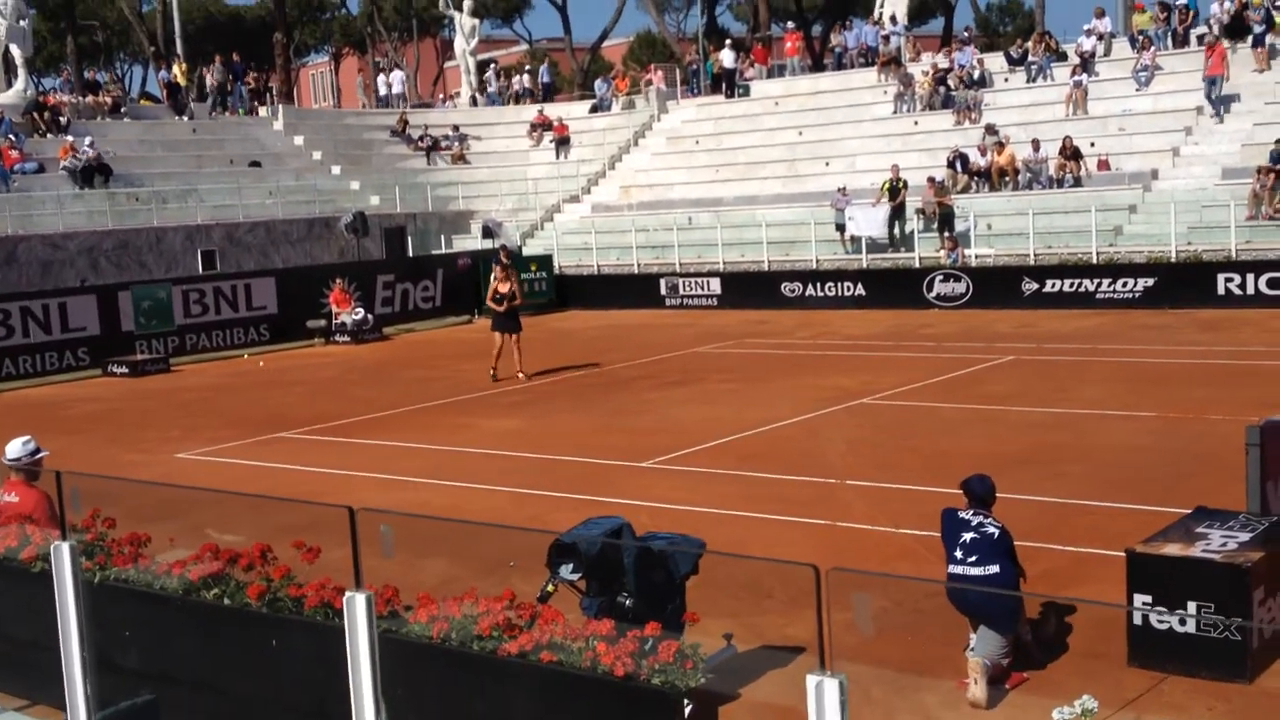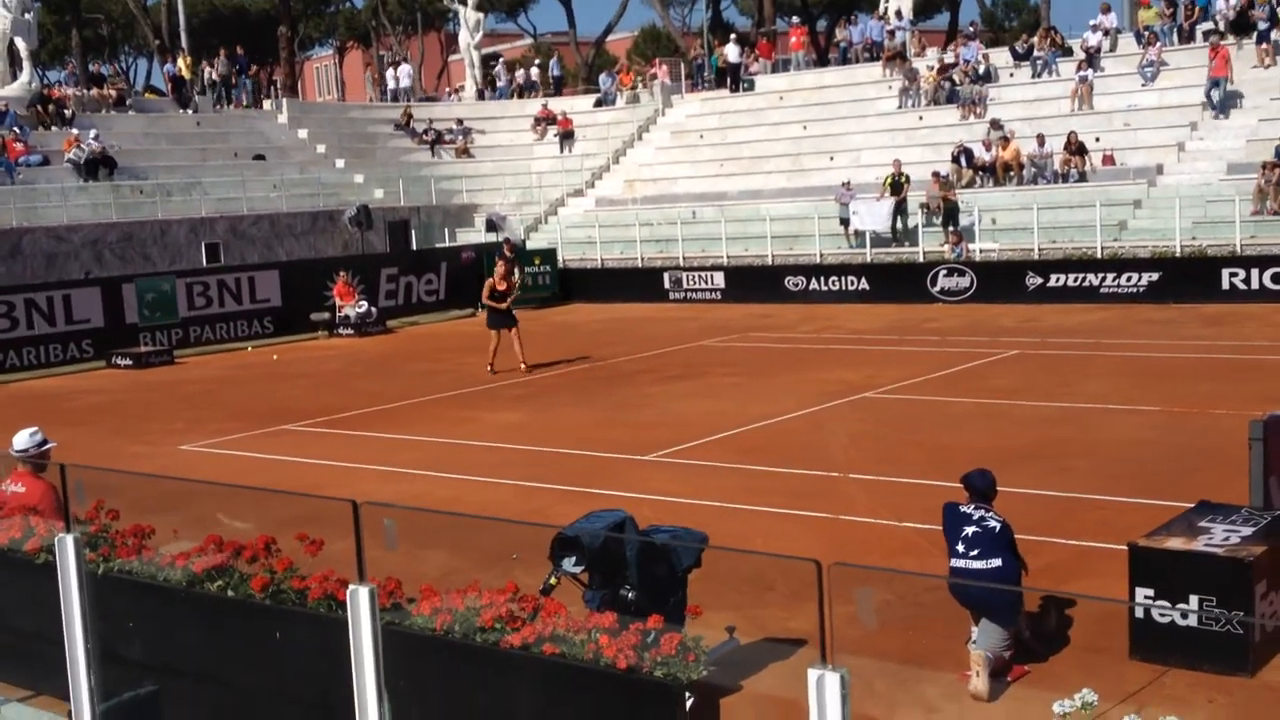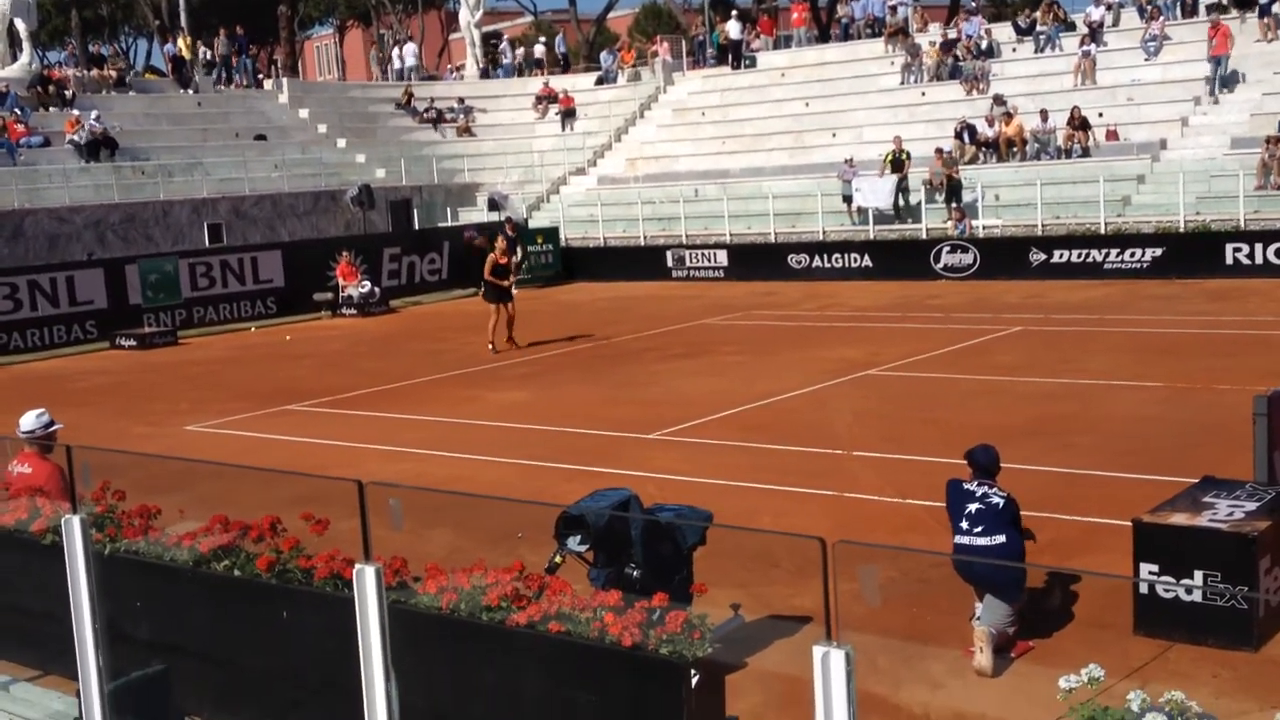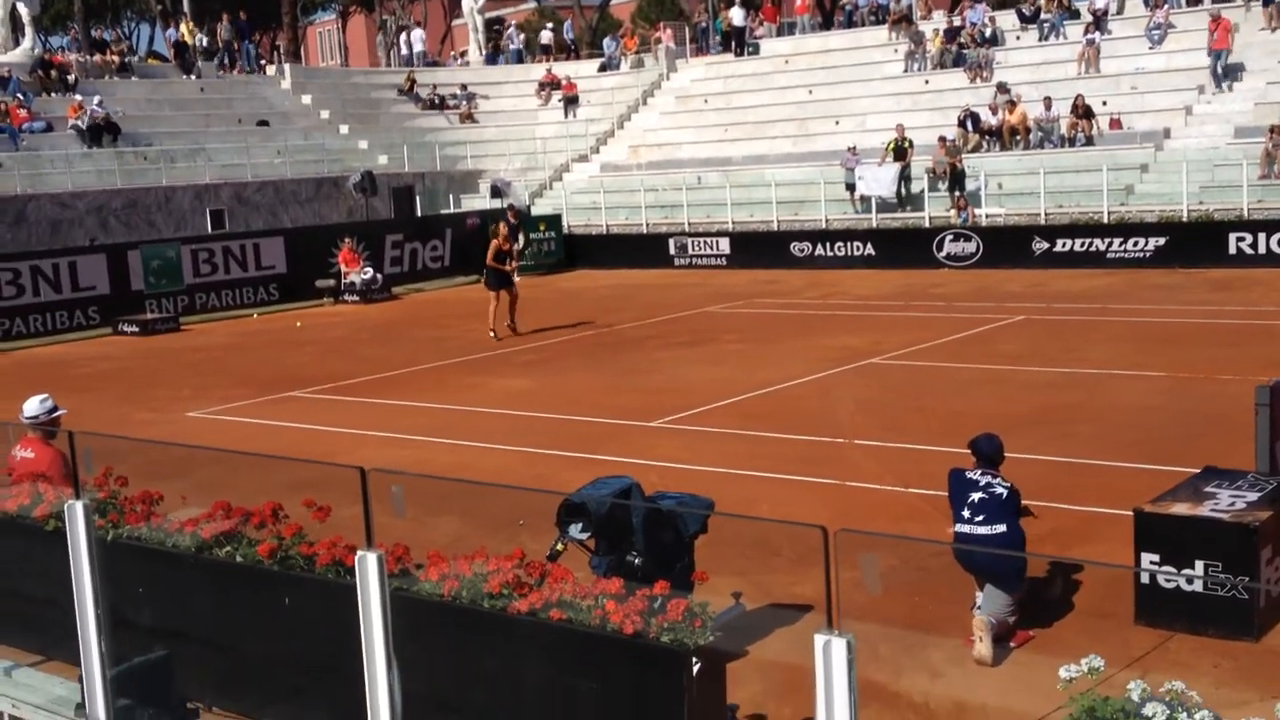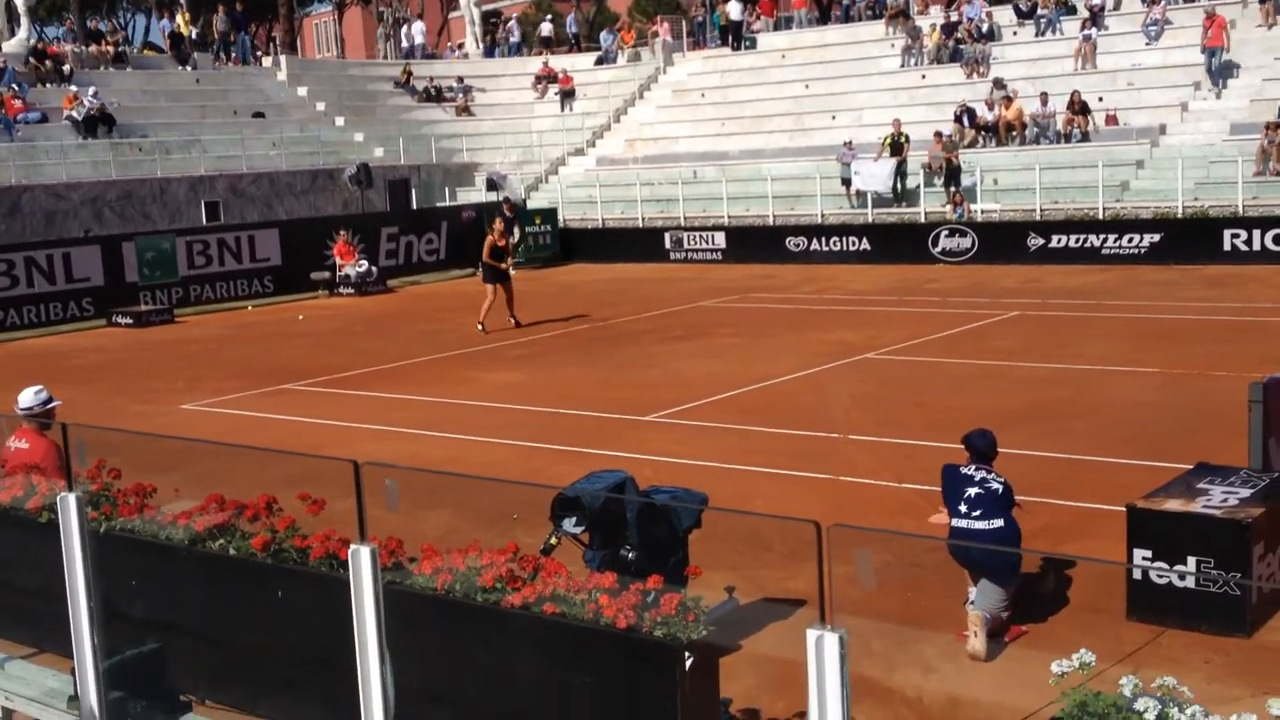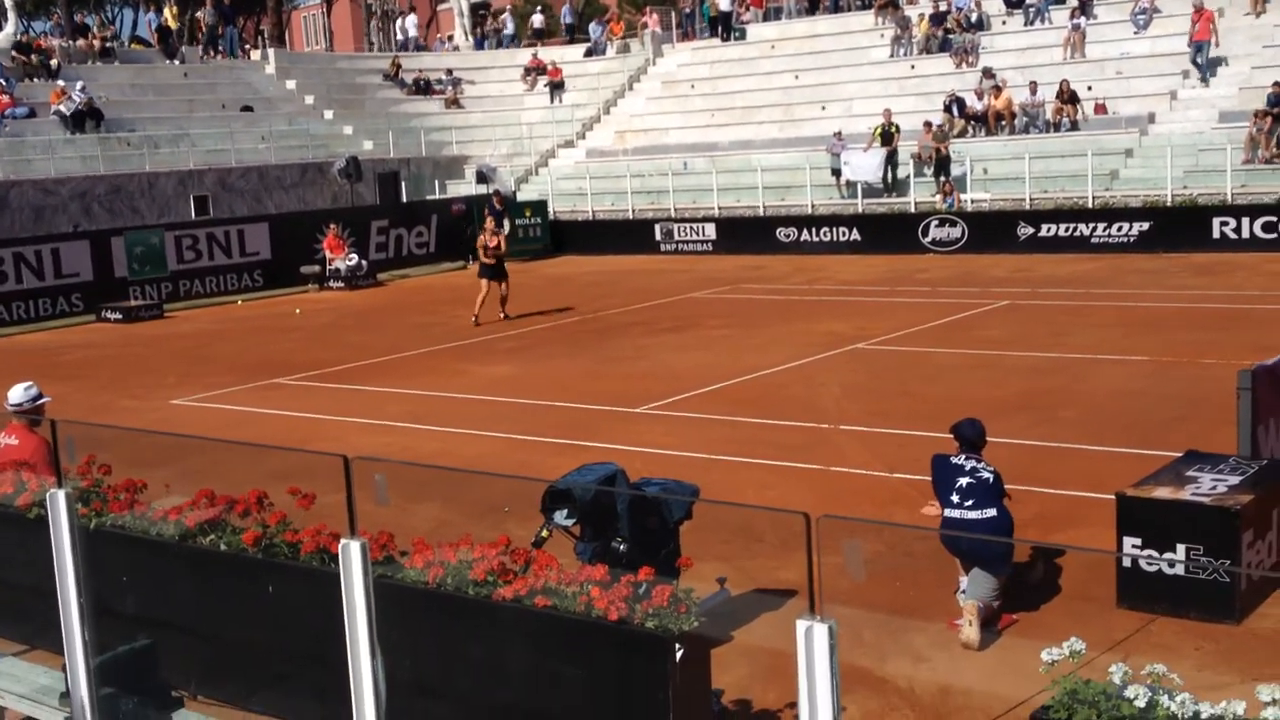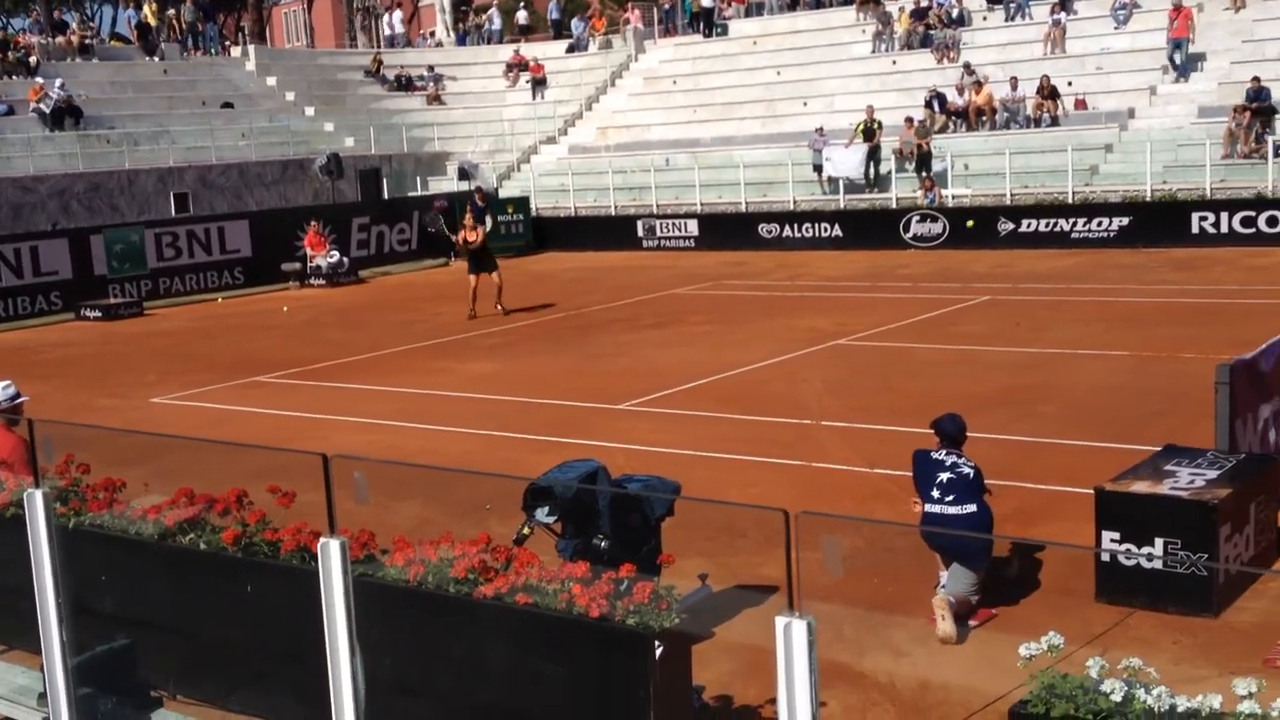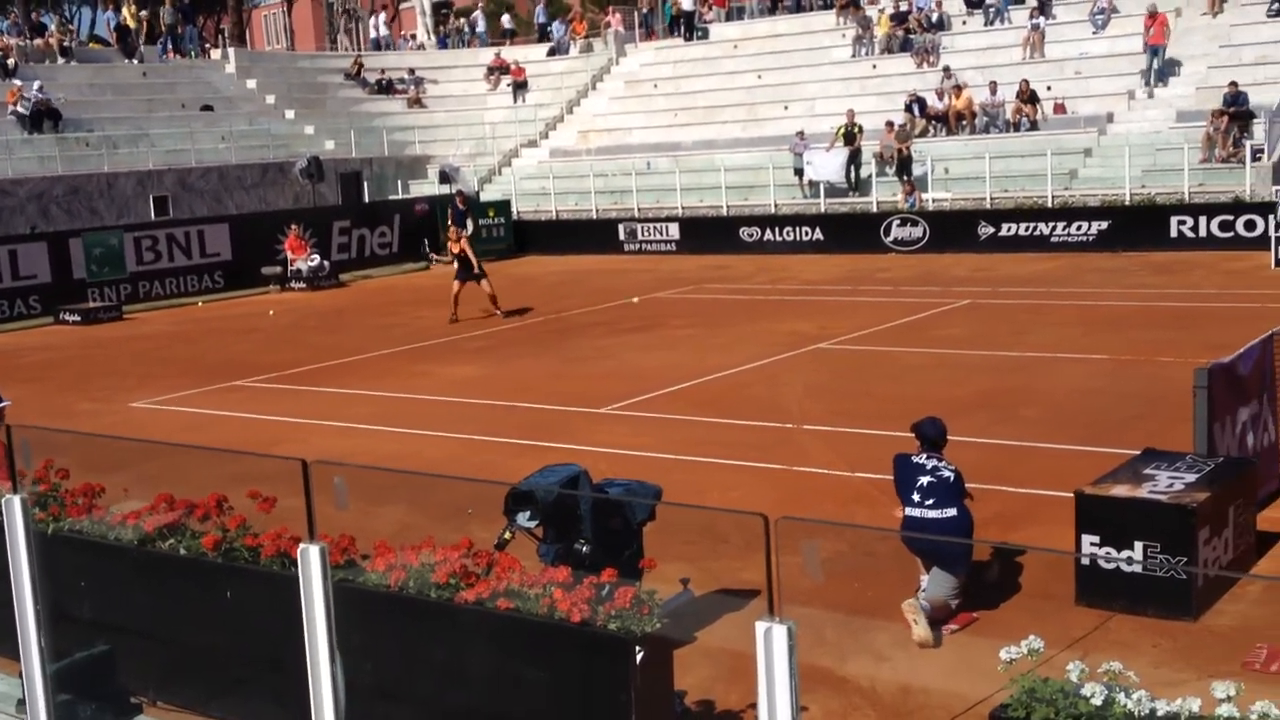
dt=0.2s
person 1, frame 1
left shoulder: (949, 517)
right shoulder: (1000, 531)
right elbow: (1013, 568)
right wrist: (1018, 572)
left hip: (959, 593)
right hip: (995, 594)
left ankle: (977, 647)
right ankle: (985, 663)
person 1, frame 2
left shoulder: (950, 511)
right shoulder: (1002, 525)
right elbow: (1014, 561)
right wrist: (1020, 579)
left hip: (961, 586)
right hip: (998, 588)
left ankle: (978, 640)
right ankle: (987, 657)
person 1, frame 3
left shoulder: (954, 488)
right shoulder: (1007, 501)
right elbow: (1016, 534)
right wrist: (1024, 535)
left hip: (965, 563)
right hip: (1003, 564)
left ankle: (981, 615)
right ankle: (991, 633)
person 1, frame 4
left shoulder: (956, 476)
right shoulder: (1010, 491)
left hip: (965, 552)
right hip: (1004, 553)
right knee: (1002, 611)
left ankle: (982, 603)
right ankle: (990, 622)
person 1, frame 5
left shoulder: (950, 472)
right shoulder: (1004, 486)
left hip: (961, 546)
right hip: (1000, 549)
right knee: (995, 609)
left ankle: (975, 599)
right ankle: (985, 618)
person 1, frame 6
left shoulder: (940, 462)
right shoulder: (993, 475)
left hip: (954, 537)
right hip: (993, 539)
right knee: (985, 599)
left ankle: (966, 587)
right ankle: (978, 607)
person 1, frame 7
left shoulder: (921, 458)
right shoulder: (973, 470)
left hip: (934, 531)
right hip: (973, 535)
right knee: (963, 596)
left ankle: (946, 582)
right ankle: (950, 600)
person 1, frame 8
left shoulder: (902, 462)
right shoulder: (954, 473)
left hip: (914, 535)
right hip: (953, 538)
right knee: (943, 601)
left ankle: (926, 585)
right ankle: (923, 605)
